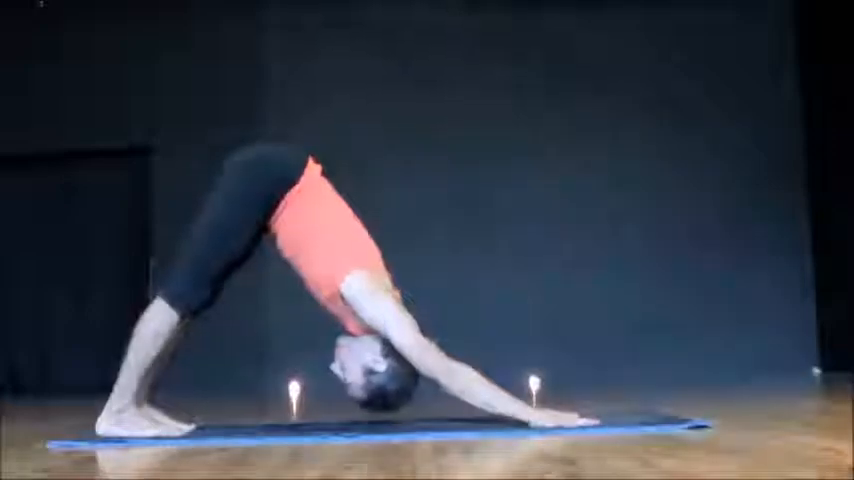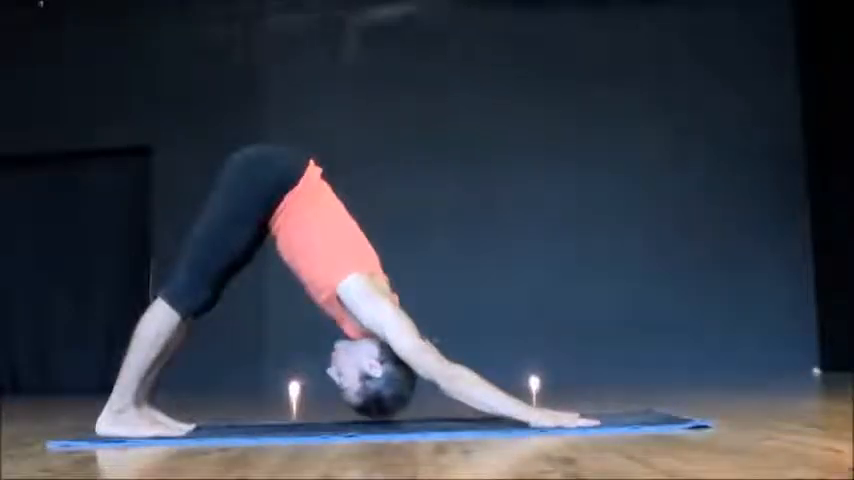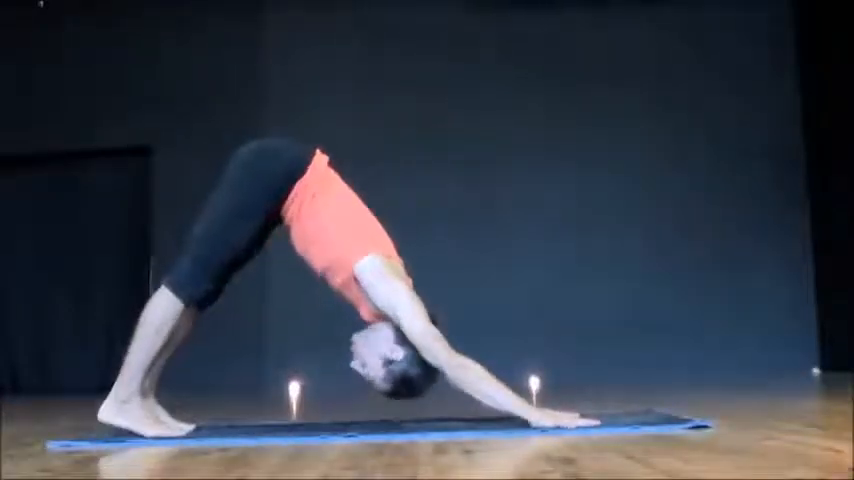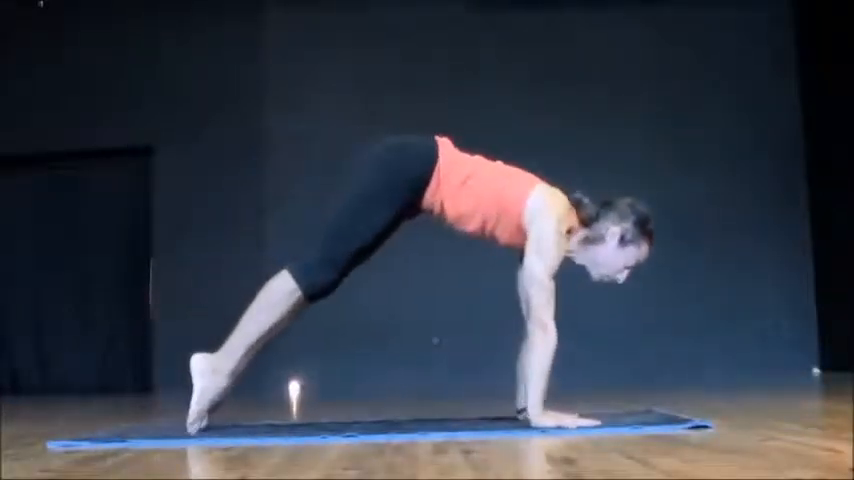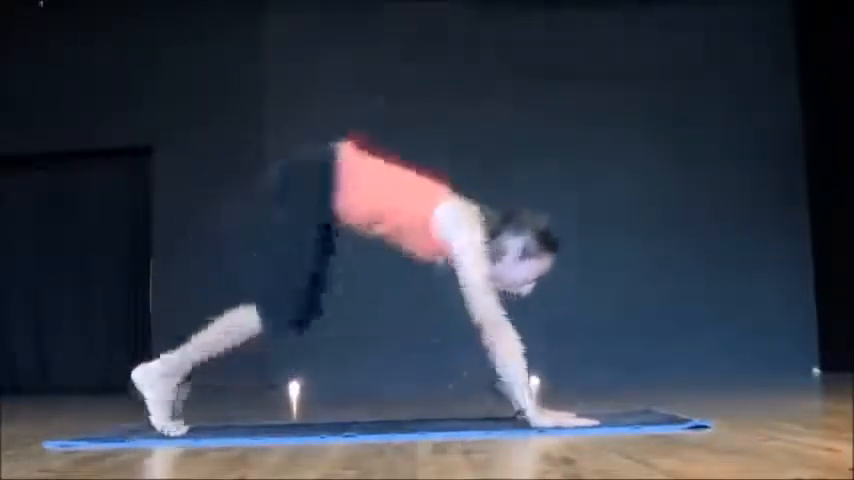
dt=1s
person 1, frame 1
right shoulder: (371, 305)
left elbow: (445, 372)
right elbow: (447, 372)
left hip: (279, 188)
right hip: (270, 180)
left knee: (196, 294)
right knee: (186, 290)
left ankle: (135, 403)
right ankle: (118, 410)
person 1, frame 2
right shoulder: (370, 309)
left elbow: (445, 374)
right elbow: (446, 375)
left hip: (279, 189)
right hip: (269, 180)
left knee: (195, 296)
right knee: (187, 291)
left ankle: (136, 404)
right ankle: (119, 410)
person 1, frame 3
left shoulder: (390, 298)
right shoulder: (386, 288)
left elbow: (451, 363)
right elbow: (451, 363)
left hip: (286, 181)
right hip: (276, 173)
left knee: (201, 288)
right knee: (193, 279)
left ankle: (141, 398)
right ankle: (124, 398)
person 1, frame 4
left shoulder: (555, 231)
right shoulder: (552, 221)
left elbow: (535, 325)
right elbow: (541, 325)
left wrist: (526, 404)
right wrist: (537, 412)
left hip: (415, 175)
right hip: (410, 168)
left knee: (323, 275)
right knee: (320, 269)
left ankle: (222, 369)
right ankle: (221, 365)
person 1, frame 5
left shoulder: (474, 233)
right shoulder: (464, 233)
left elbow: (491, 325)
right elbow: (491, 325)
left wrist: (522, 400)
right wrist: (531, 409)
left hip: (327, 182)
right hip: (323, 176)
left knee: (301, 310)
right knee: (286, 307)
left ankle: (171, 370)
right ankle: (165, 370)
